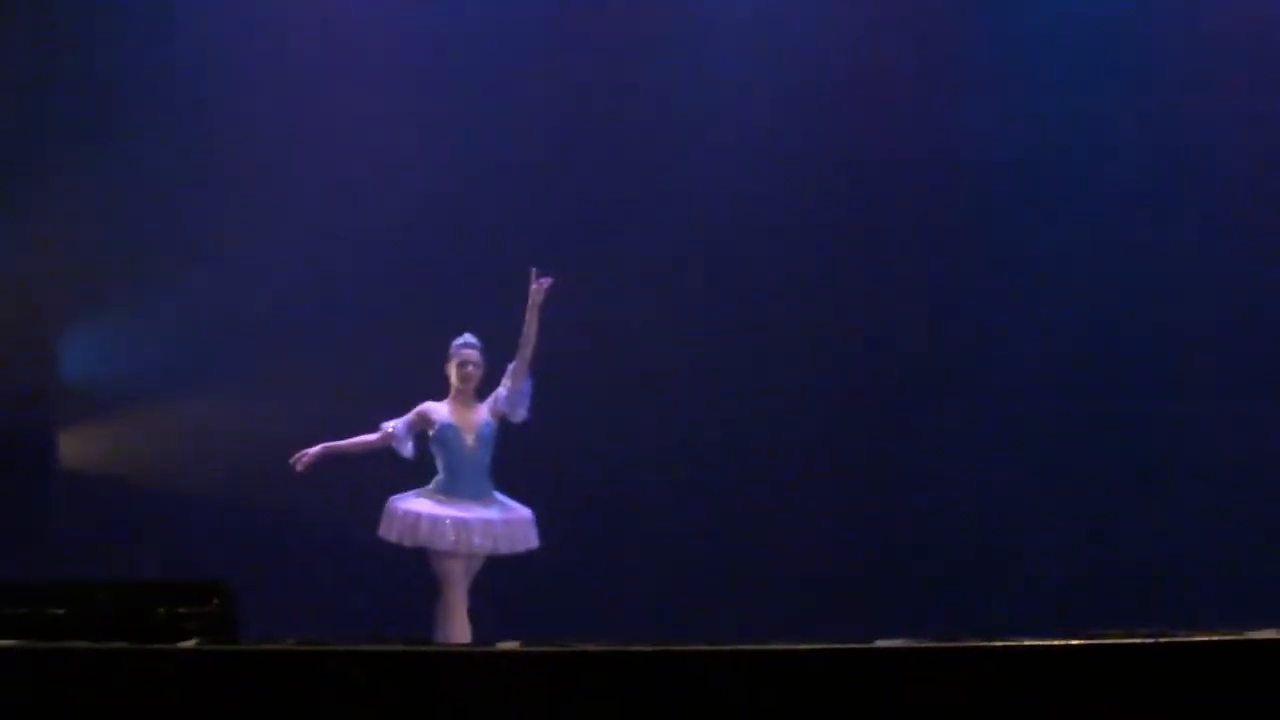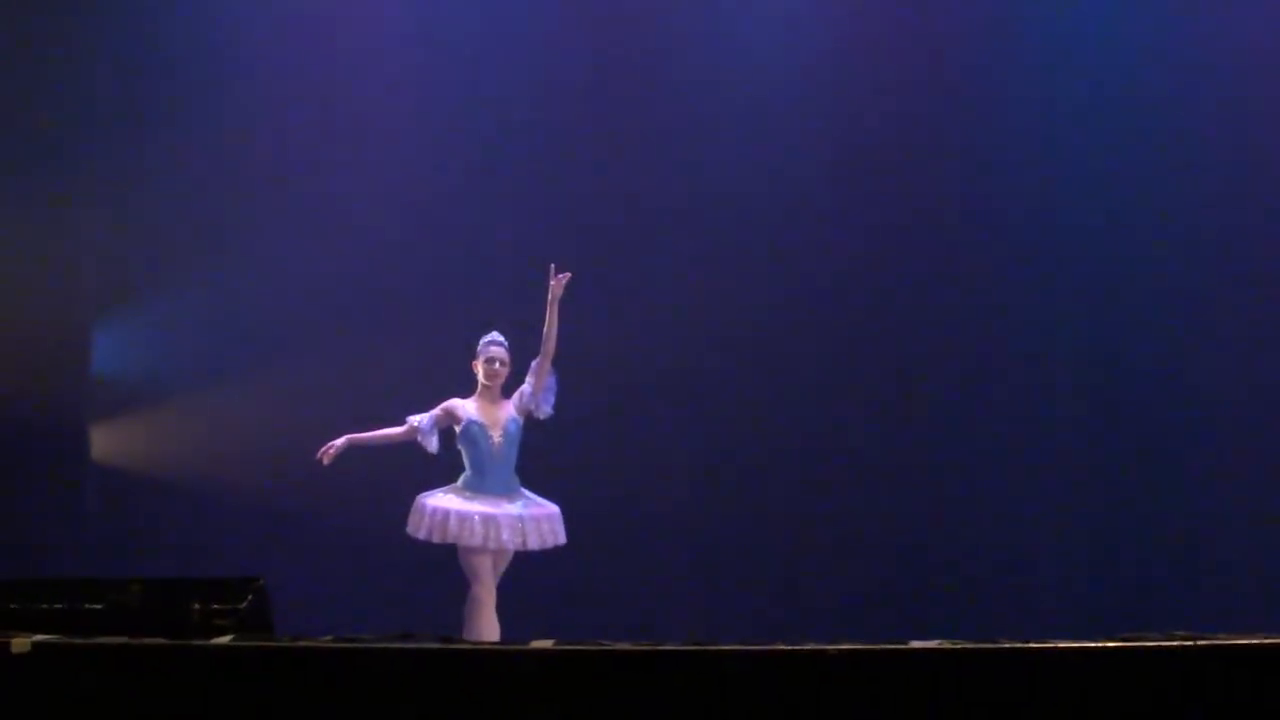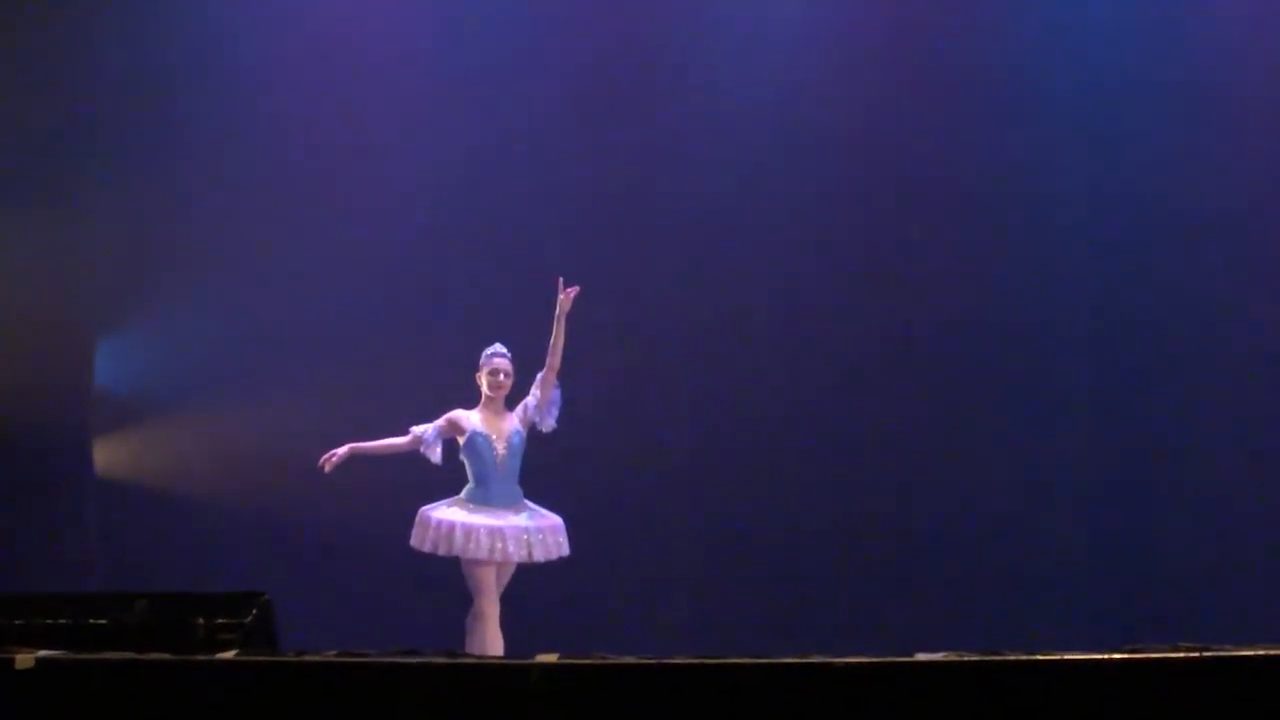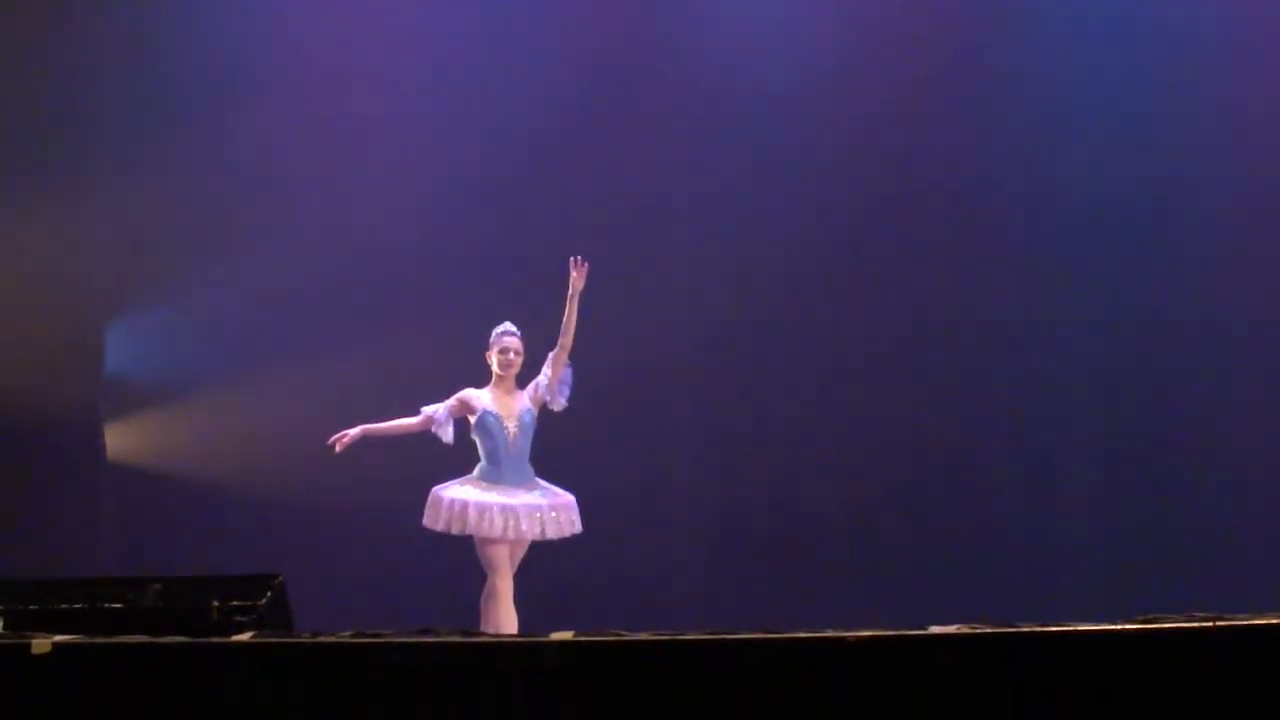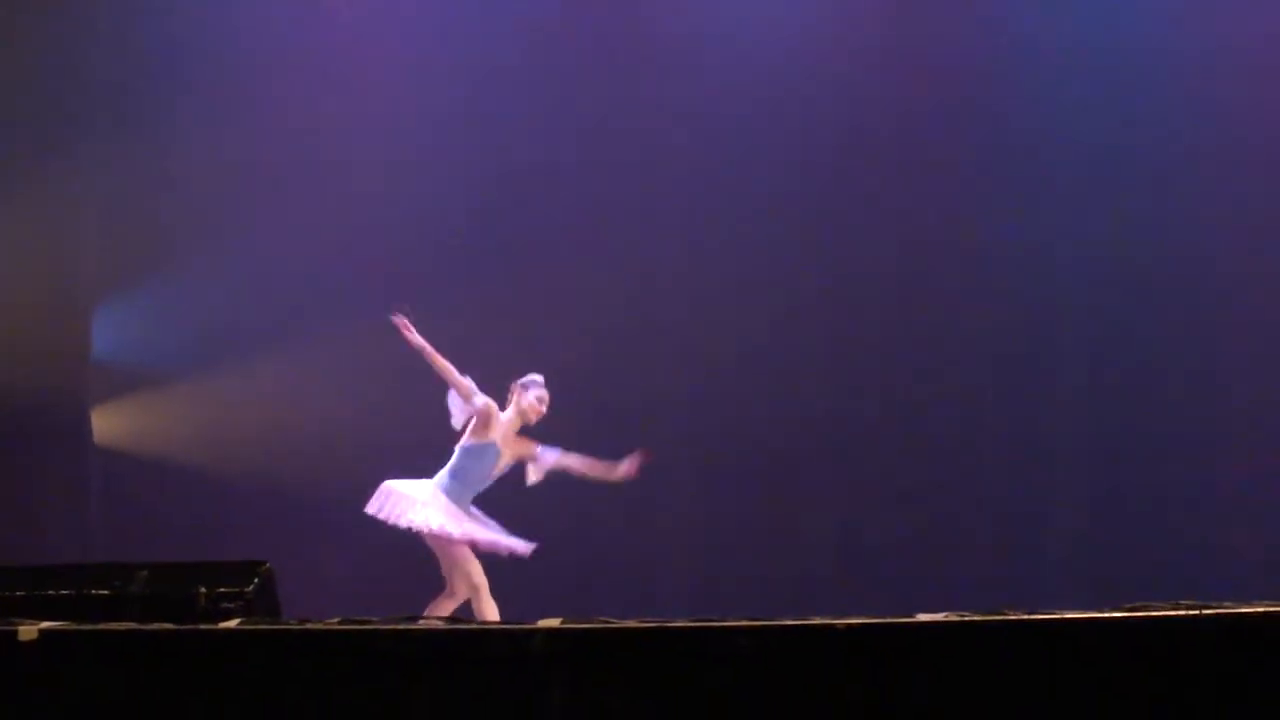
dt=1s
person 1, frame 1
left shoulder: (492, 409)
right shoulder: (430, 412)
left elbow: (523, 360)
right elbow: (378, 438)
left wrist: (534, 305)
right wrist: (324, 448)
left hip: (482, 510)
right hip: (443, 508)
left knee: (457, 593)
right knee: (454, 594)
person 1, frame 2
left shoulder: (518, 406)
right shoulder: (457, 409)
left elbow: (546, 355)
right elbow: (404, 431)
left wrist: (553, 301)
right wrist: (350, 439)
left hip: (509, 507)
right hip: (471, 505)
left knee: (483, 591)
right knee: (483, 592)
person 1, frame 3
left shoulder: (521, 417)
right shoulder: (461, 419)
left elbow: (551, 369)
right elbow: (407, 441)
left wrist: (561, 316)
right wrist: (352, 448)
left hip: (512, 519)
right hip: (474, 517)
left knee: (485, 604)
right knee: (487, 605)
left ankle: (475, 657)
person 1, frame 4
left shoulder: (533, 396)
right shoulder: (472, 398)
left elbow: (563, 349)
right elbow: (419, 421)
left wrist: (574, 295)
right wrist: (364, 429)
left hip: (525, 497)
right hip: (487, 496)
left knee: (500, 583)
right knee: (501, 583)
person 1, frame 5
left shoulder: (521, 447)
right shoulder: (487, 416)
left elbow: (567, 461)
right elbow: (455, 381)
left wrist: (613, 471)
right wrist: (418, 342)
left hip: (458, 513)
right hip: (434, 505)
left knee: (458, 590)
right knee: (476, 584)
